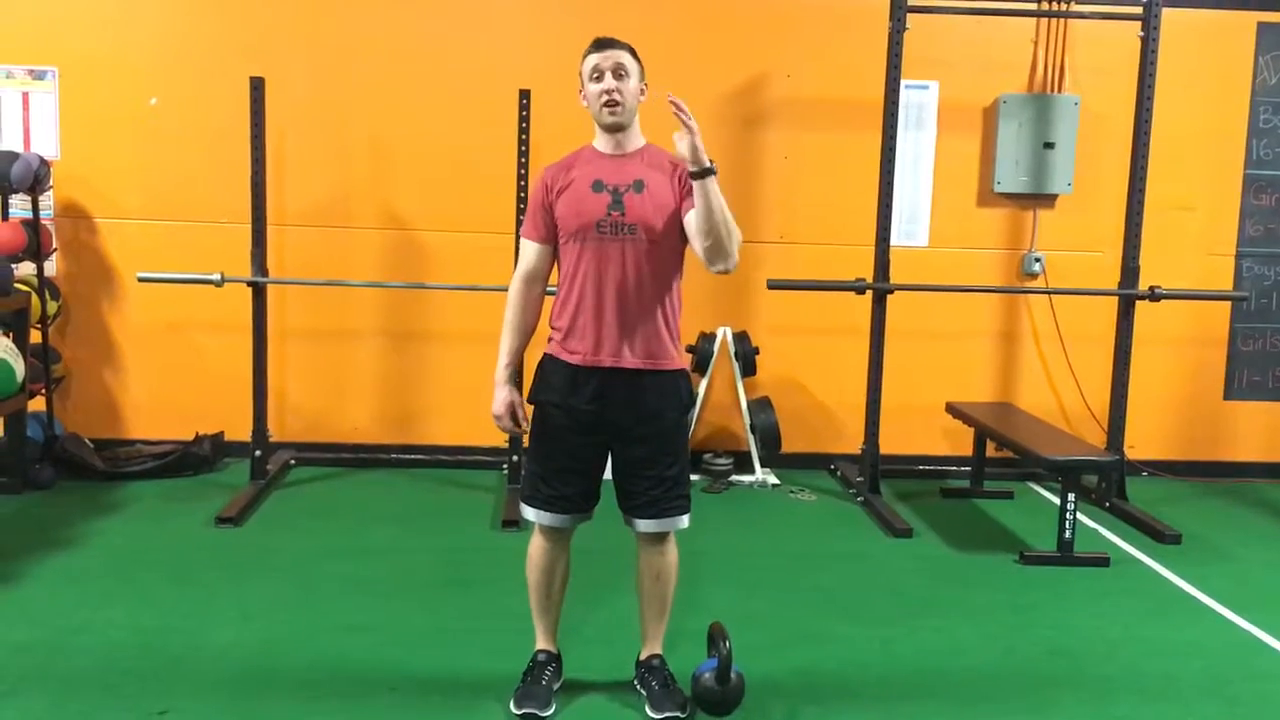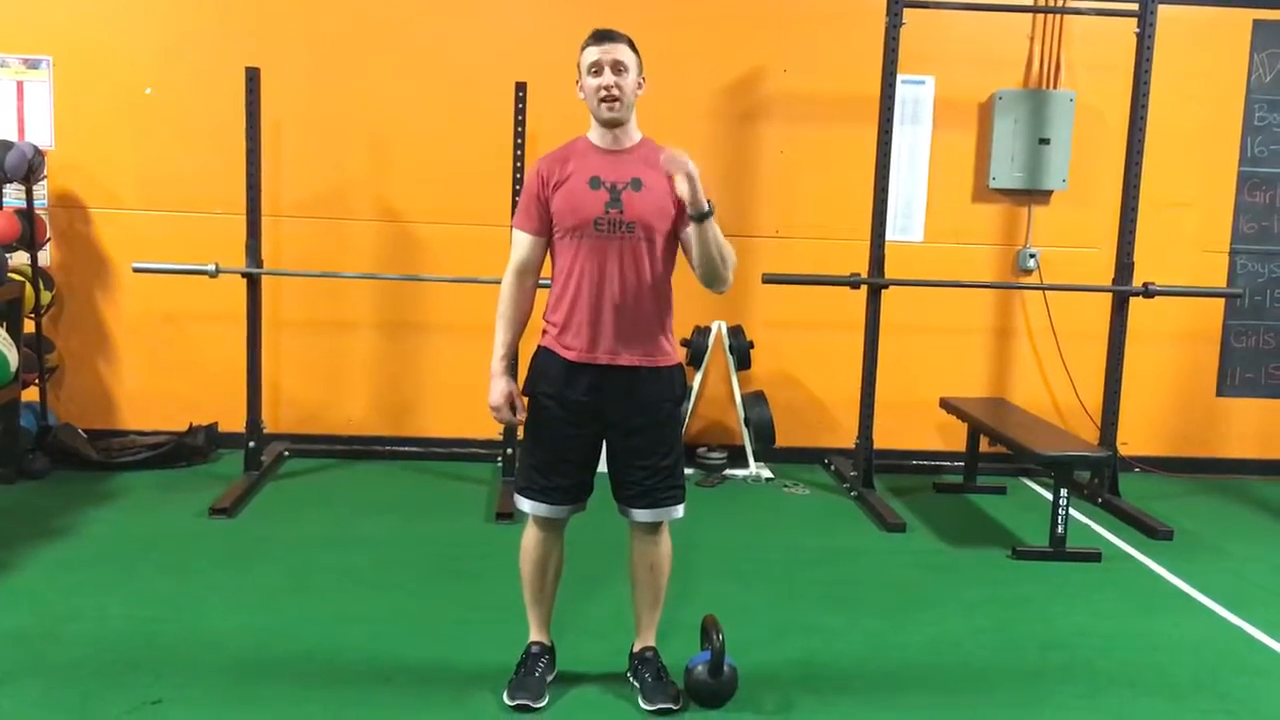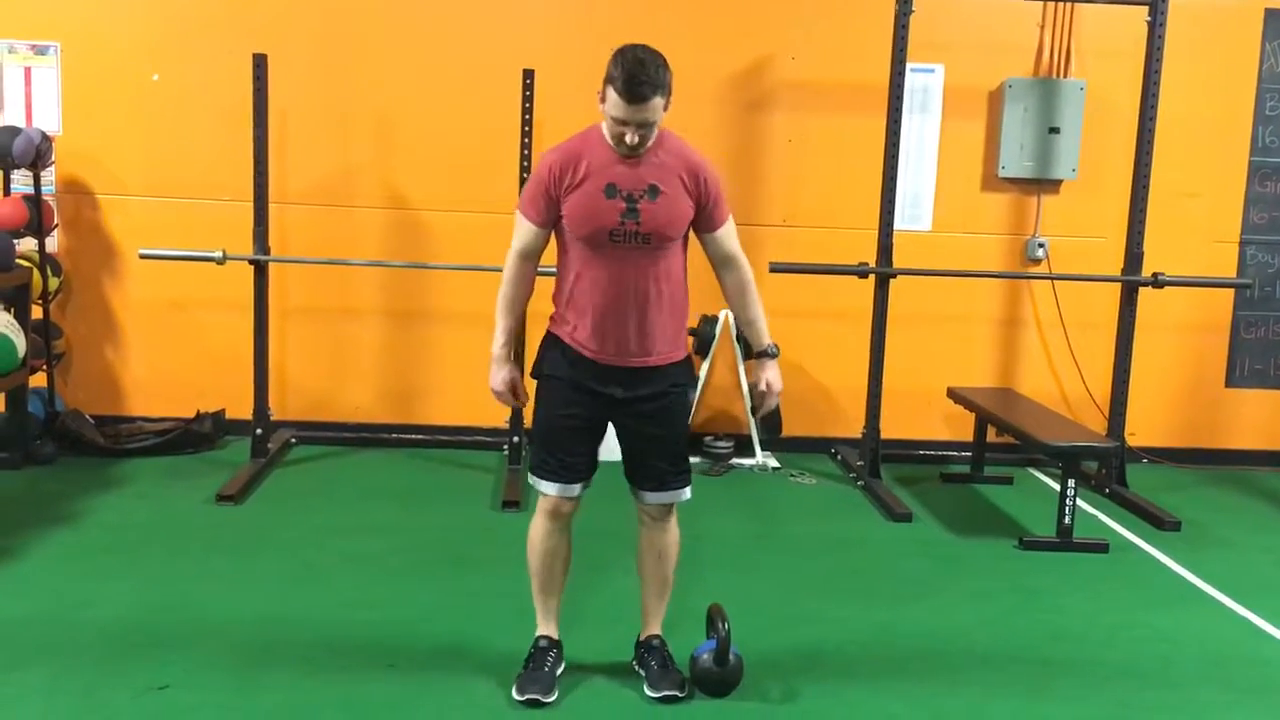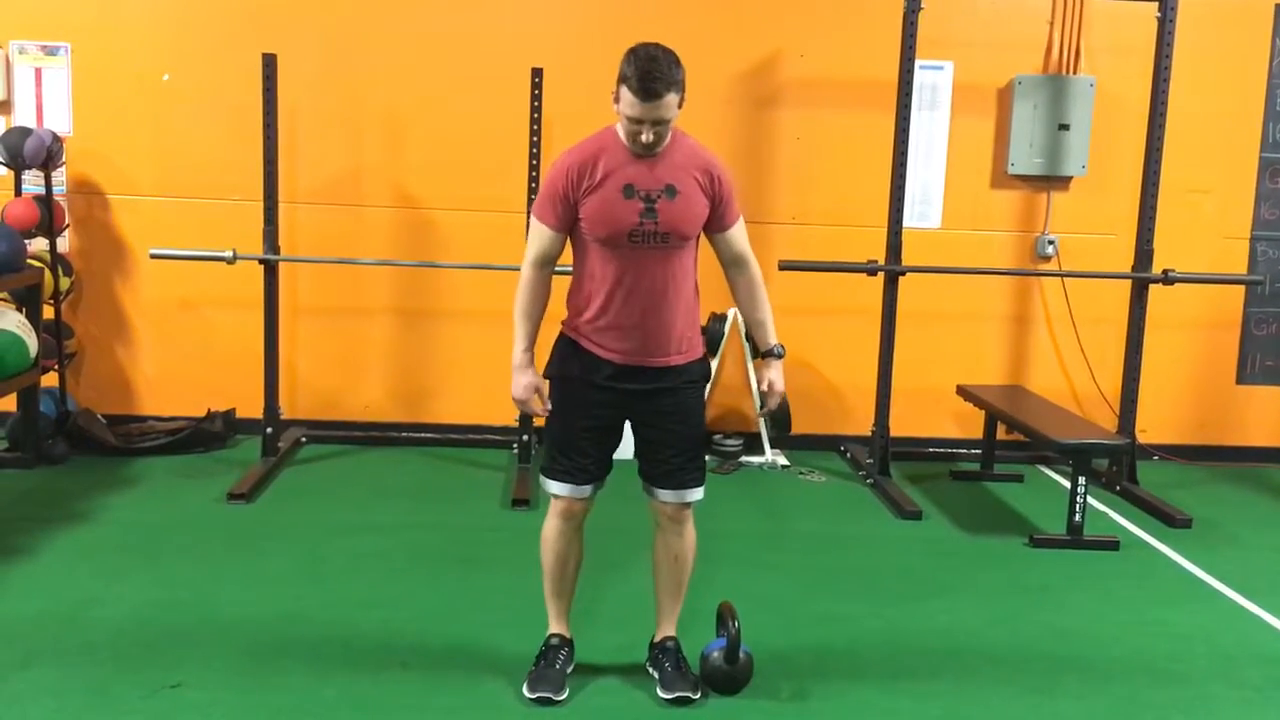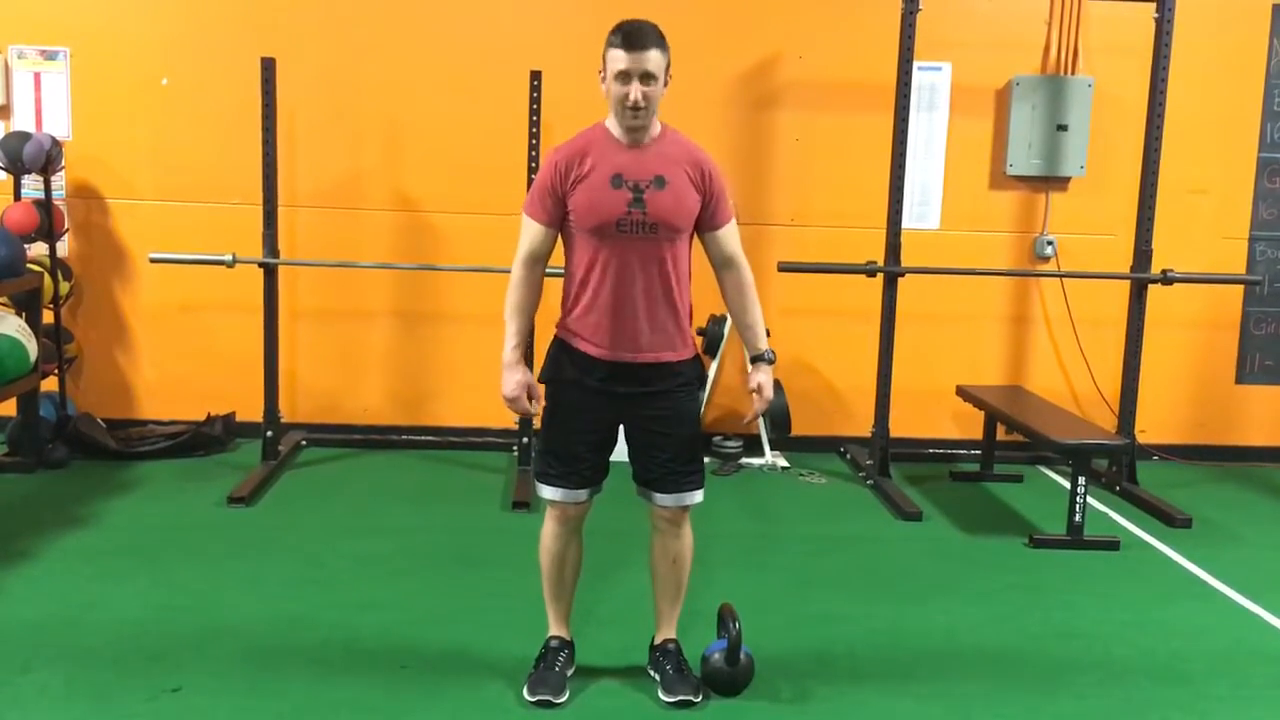
dt=1s
person 1, frame 1
left shoulder: (678, 175)
right shoulder: (556, 179)
left elbow: (723, 257)
right elbow: (528, 281)
left wrist: (700, 165)
right wrist: (504, 374)
left hip: (655, 378)
right hip: (568, 377)
left knee: (657, 527)
right knee: (551, 523)
left ankle: (652, 661)
right ankle: (545, 657)
person 1, frame 2
left shoulder: (672, 175)
right shoulder: (551, 171)
left elbow: (718, 279)
right elbow: (520, 273)
left wrist: (698, 208)
right wrist: (501, 367)
left hip: (649, 374)
right hip: (563, 371)
left knee: (651, 519)
right knee: (545, 515)
left ankle: (645, 653)
right ankle: (538, 648)
person 1, frame 3
left shoulder: (693, 172)
right shoulder: (561, 165)
left elbow: (730, 264)
right elbow: (522, 258)
left wrist: (764, 352)
right wrist: (502, 353)
left hip: (660, 368)
right hip: (572, 361)
left knee: (659, 509)
right knee: (555, 502)
left ankle: (652, 641)
right ankle: (547, 641)
person 1, frame 4
left shoulder: (706, 172)
right shoulder: (576, 167)
left elbow: (740, 263)
right elbow: (537, 264)
left wrist: (770, 353)
right wrist: (522, 360)
left hip: (676, 369)
right hip: (587, 363)
left knee: (675, 510)
right knee: (567, 504)
left ankle: (666, 643)
right ankle: (557, 640)
person 1, frame 5
left shoulder: (697, 167)
right shoulder: (567, 163)
left elbow: (731, 264)
right elbow: (529, 263)
left wrist: (760, 356)
right wrist: (513, 358)
left hip: (669, 371)
right hip: (581, 366)
left knee: (672, 513)
right knee: (564, 510)
left ankle: (666, 647)
right ankle: (557, 644)
